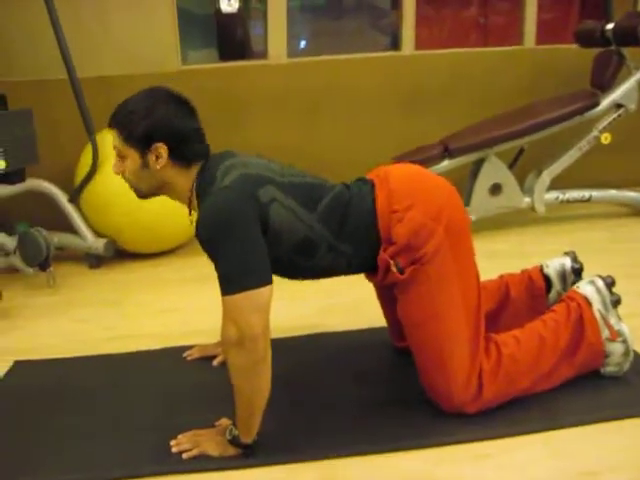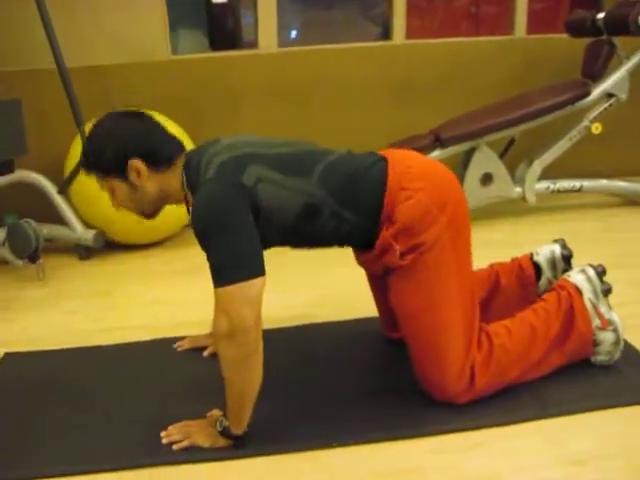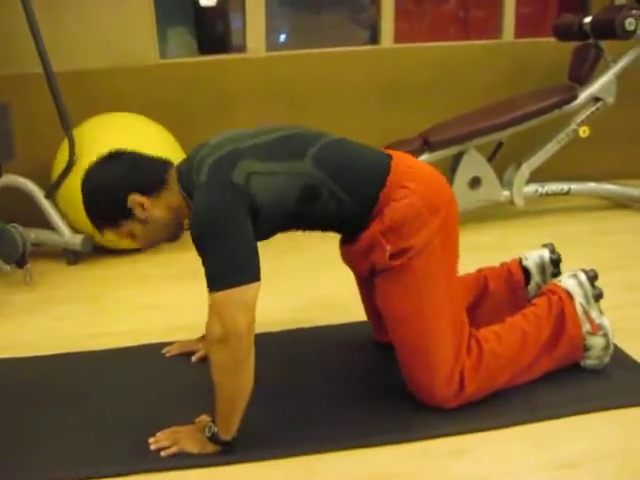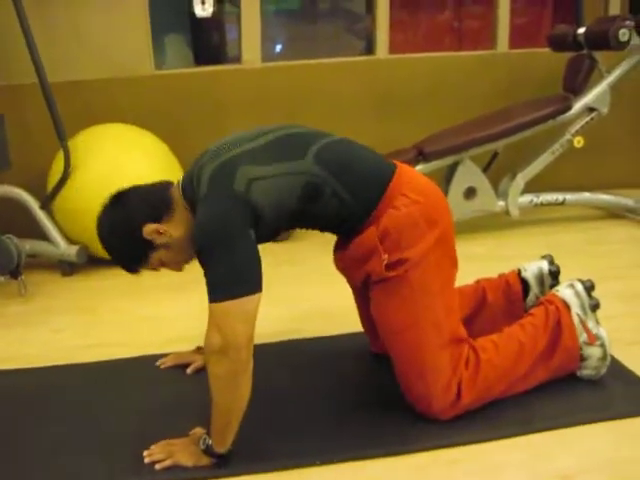
dt=0.2s
person 1, frame 1
left shoulder: (221, 211)
right shoulder: (222, 174)
left elbow: (252, 337)
left wrist: (240, 437)
right wrist: (232, 339)
left hip: (415, 222)
right hip: (397, 196)
left knee: (460, 386)
right knee: (412, 337)
left ankle: (584, 319)
right ankle: (546, 284)
person 1, frame 2
left shoulder: (214, 202)
right shoulder: (208, 166)
left elbow: (243, 330)
left wrist: (230, 428)
right wrist: (223, 330)
left hip: (416, 207)
right hip: (396, 185)
left knee: (451, 376)
right knee: (403, 325)
left ankle: (577, 309)
right ankle: (536, 271)
person 1, frame 3
left shoulder: (212, 207)
right shoulder: (199, 173)
left elbow: (235, 336)
left wrist: (219, 435)
right wrist: (213, 336)
left hip: (406, 210)
right hip: (388, 190)
left knee: (440, 380)
right knee: (394, 329)
left ankle: (566, 312)
right ankle: (525, 276)
person 1, frame 4
left shoulder: (216, 217)
right shoulder: (202, 185)
left elbow: (234, 347)
left wrist: (213, 447)
right wrist: (209, 348)
left hip: (401, 220)
right hip: (379, 208)
left knee: (438, 390)
right knee: (391, 339)
left ankle: (563, 322)
right ankle: (524, 287)
